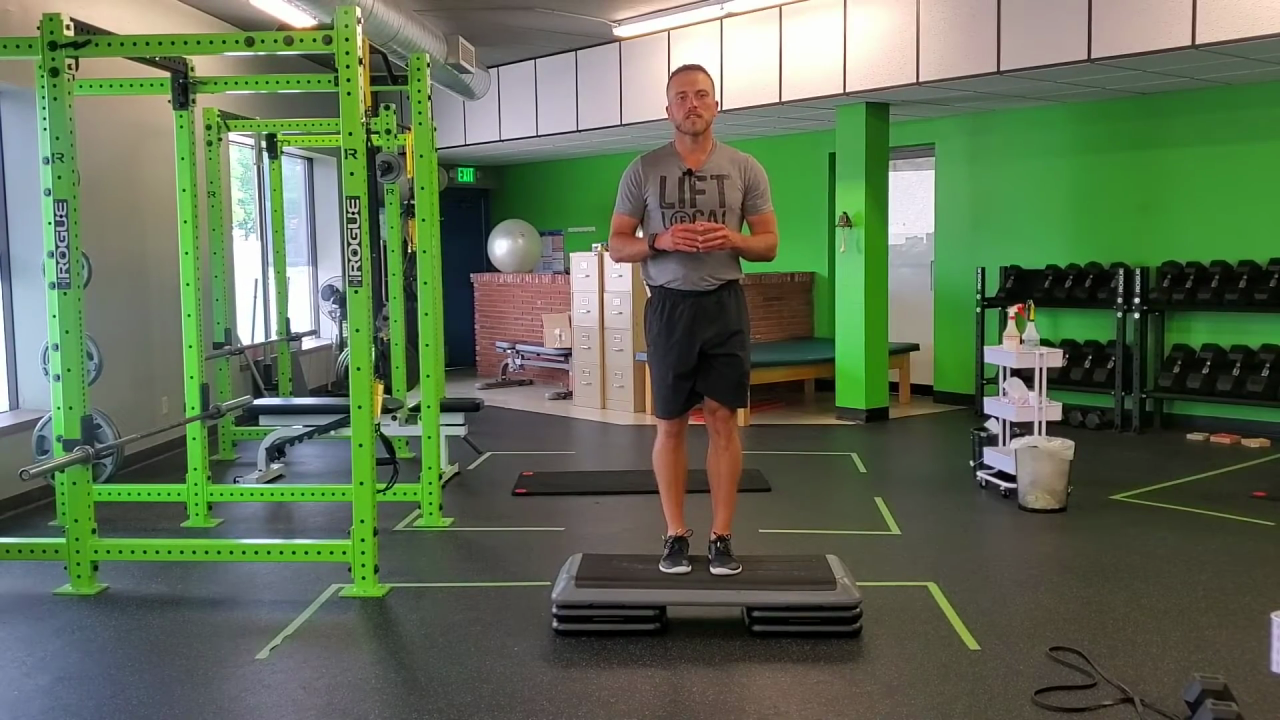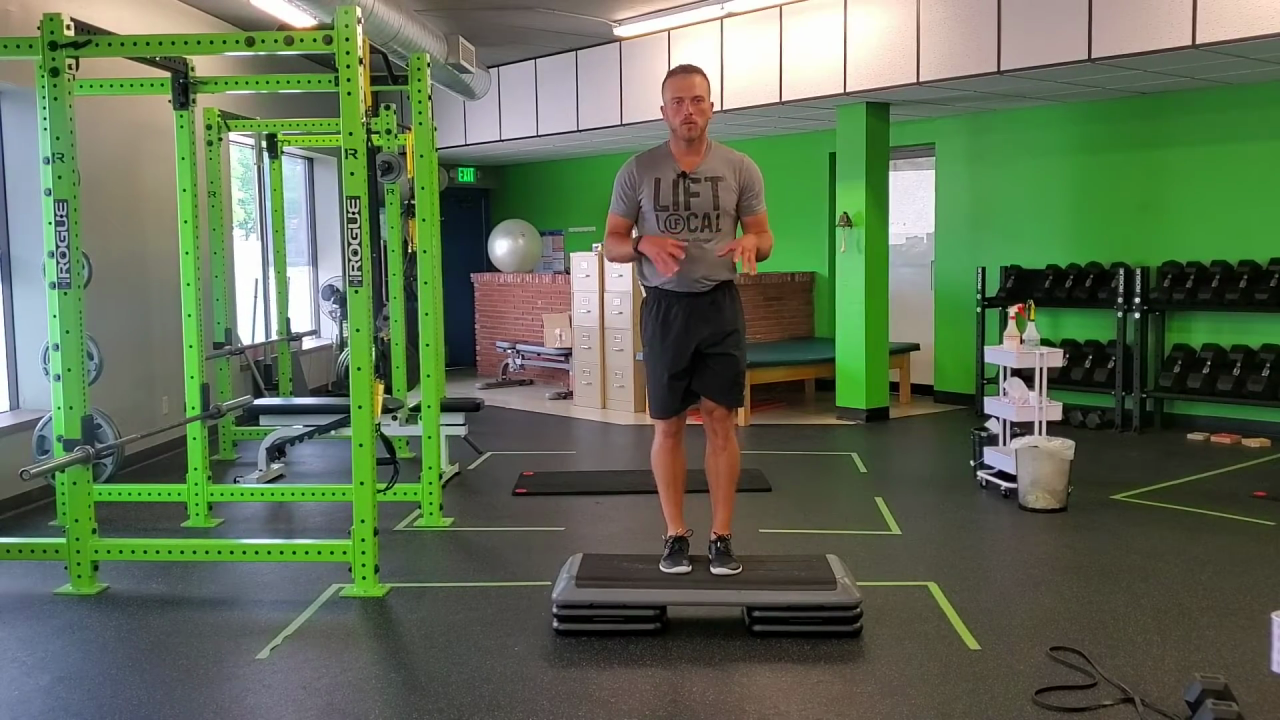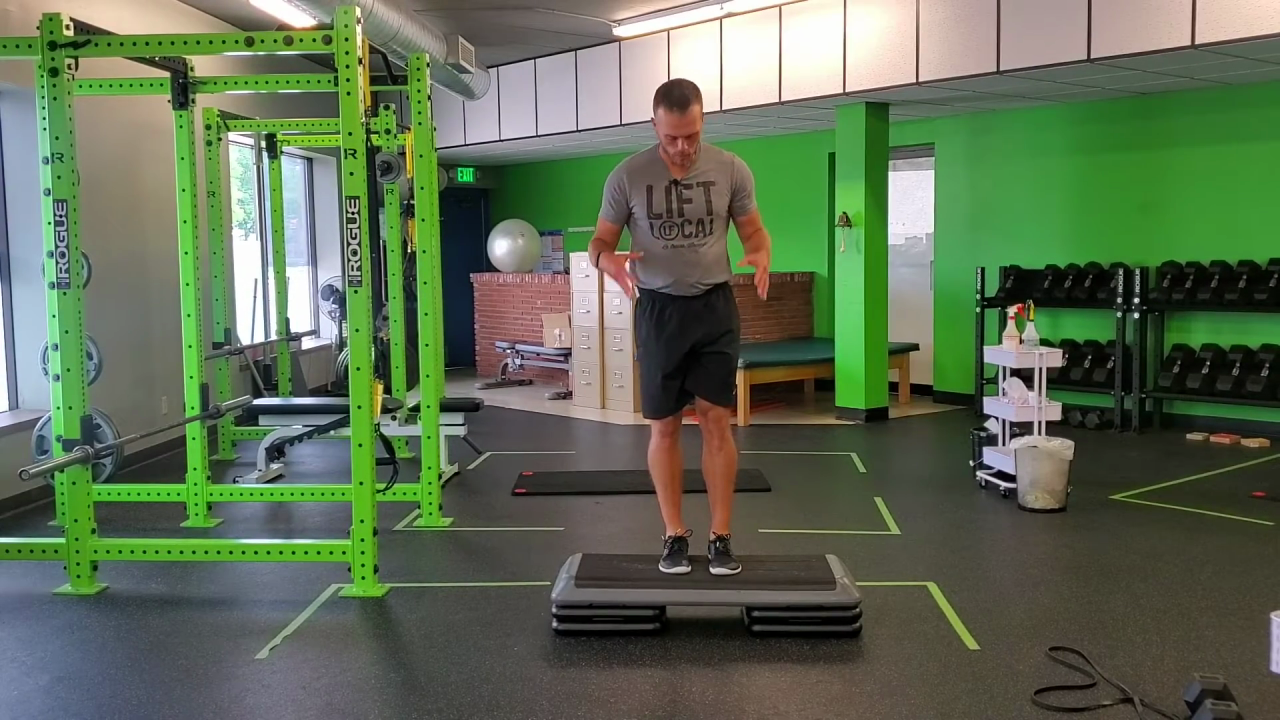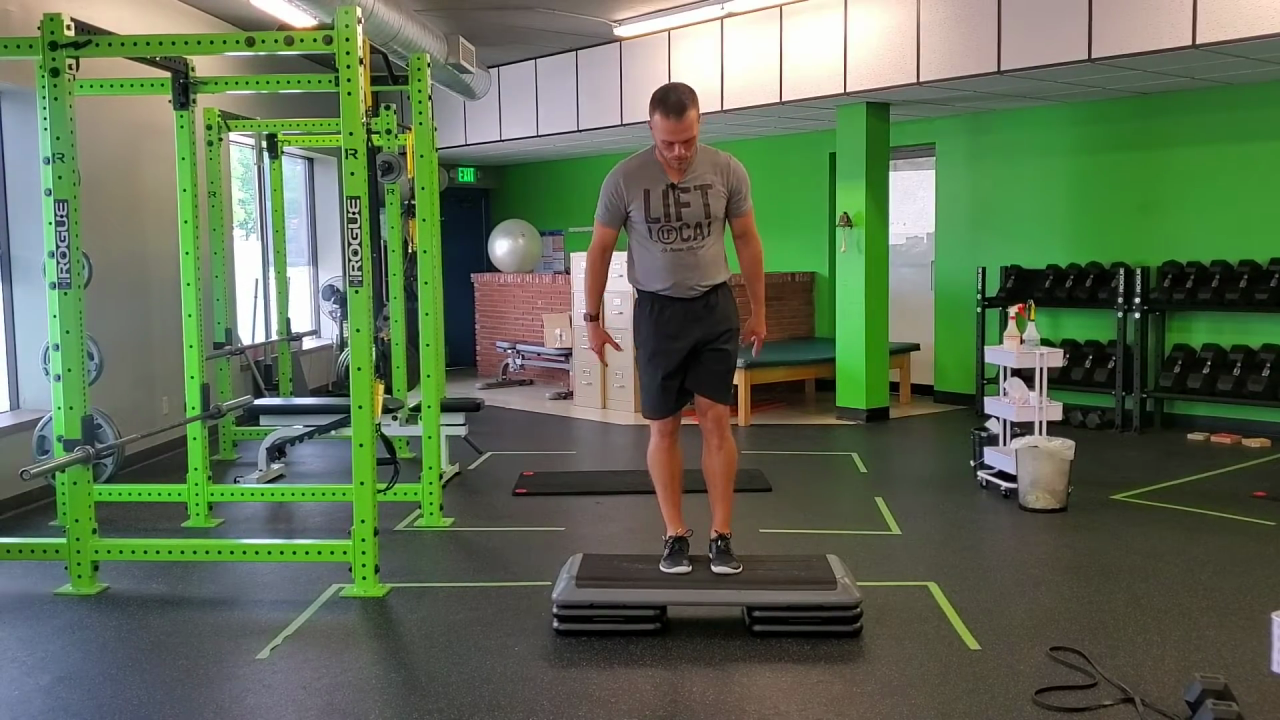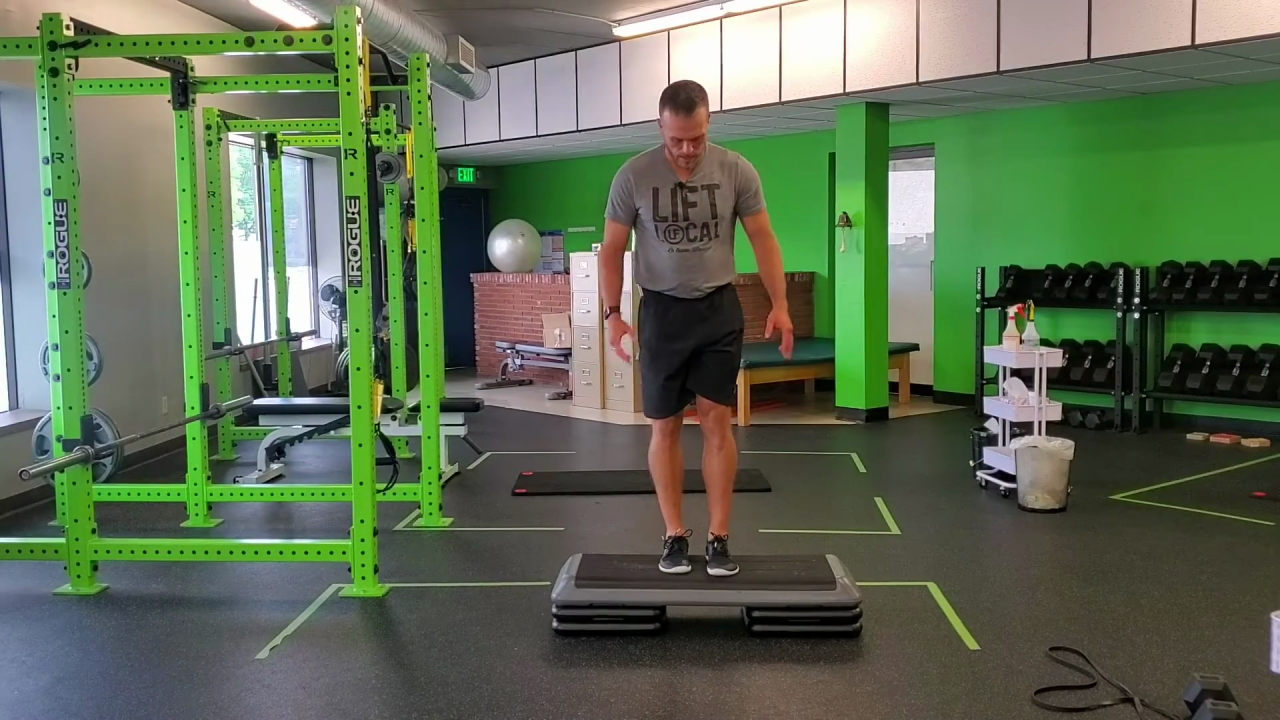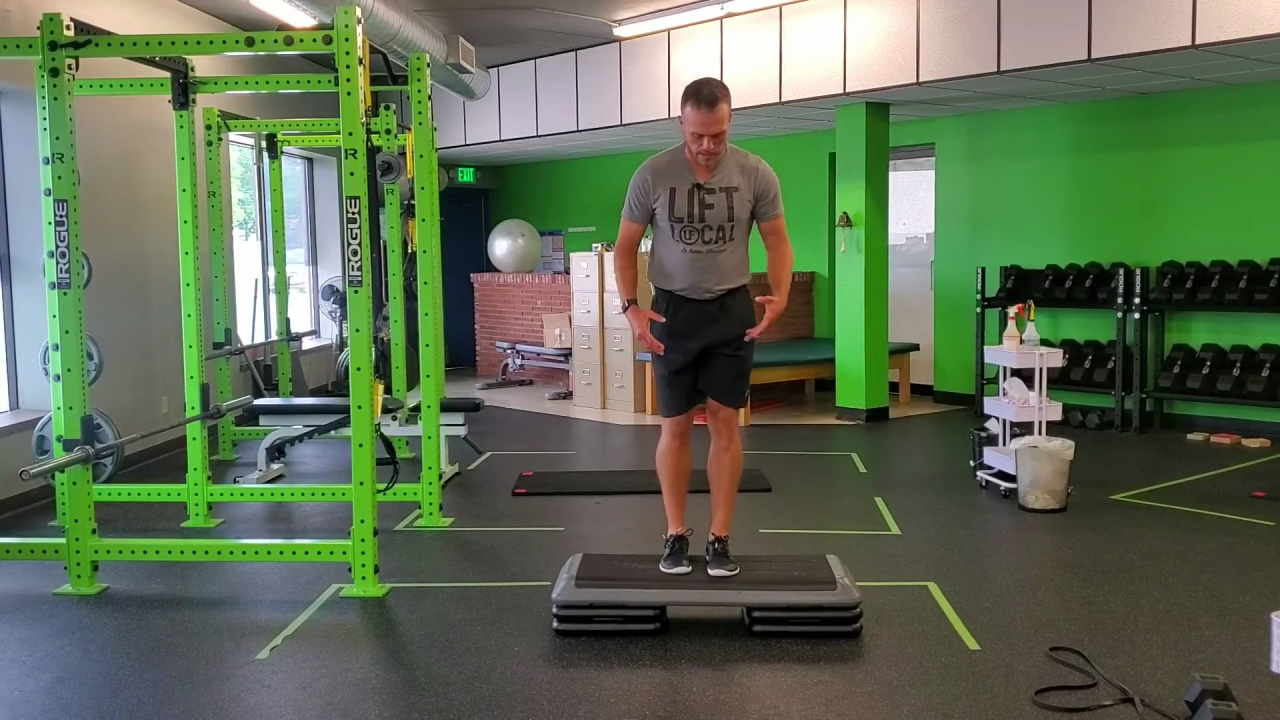
dt=0.4s
person 1, frame 1
left shoulder: (745, 168)
right shoulder: (643, 170)
left elbow: (769, 244)
right elbow: (617, 245)
left wrist: (732, 239)
right wrist: (659, 240)
left hip: (724, 304)
right hip: (669, 306)
left knee: (722, 420)
right knee: (670, 424)
left ankle: (721, 537)
right ankle: (675, 535)
person 1, frame 2
left shoulder: (740, 168)
right shoulder: (638, 170)
left elbow: (763, 236)
right elbow: (611, 242)
left wrist: (751, 241)
right wrist: (641, 245)
left hip: (720, 306)
right hip: (665, 308)
left knee: (720, 420)
right knee: (668, 425)
left ankle: (721, 537)
right ankle: (675, 535)
person 1, frame 3
left shoulder: (731, 169)
right shoulder: (628, 176)
left elbow: (753, 230)
right elbow: (601, 238)
left wrist: (762, 255)
right wrist: (605, 258)
left hip: (715, 306)
right hip: (658, 309)
left knee: (716, 419)
right knee: (664, 425)
left ankle: (720, 537)
right ankle: (674, 535)
person 1, frame 4
left shoulder: (727, 170)
right shoulder: (624, 179)
left elbow: (747, 242)
right elbow: (599, 250)
left wrist: (759, 311)
right wrist: (593, 320)
left hip: (715, 307)
right hip: (657, 311)
left knee: (716, 419)
right knee: (664, 426)
left ankle: (721, 537)
right ankle: (675, 535)
person 1, frame 5
left shoulder: (736, 171)
right shoulder: (633, 176)
left elbow: (763, 237)
right elbow: (612, 248)
left wrist: (779, 303)
right wrist: (612, 314)
left hip: (719, 307)
right hip: (662, 310)
left knee: (717, 419)
right knee: (665, 425)
left ankle: (719, 538)
right ankle: (675, 535)
person 1, frame 6
left shoulder: (756, 174)
right shoulder: (652, 175)
left elbow: (778, 242)
right elbow: (625, 246)
left wrist: (778, 297)
right wrist: (631, 306)
left hip: (732, 310)
right hip: (672, 312)
left knee: (724, 421)
right knee: (676, 425)
left ankle: (719, 538)
right ankle: (676, 535)
